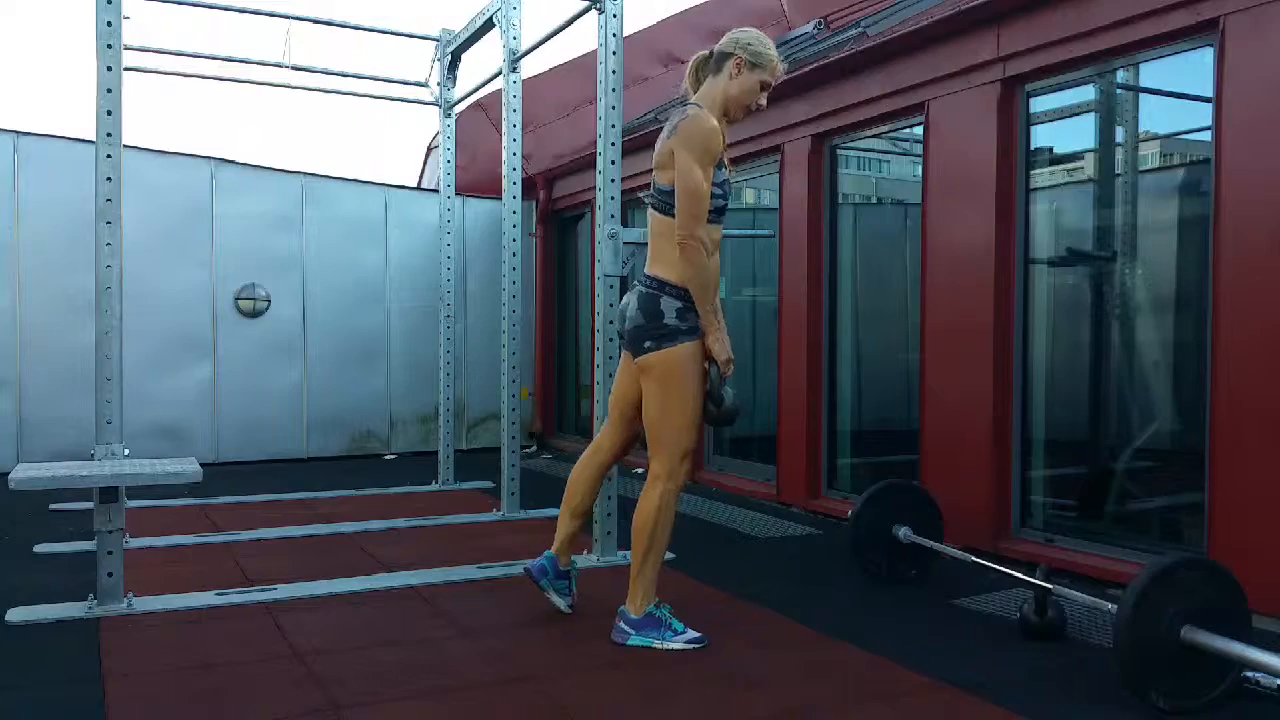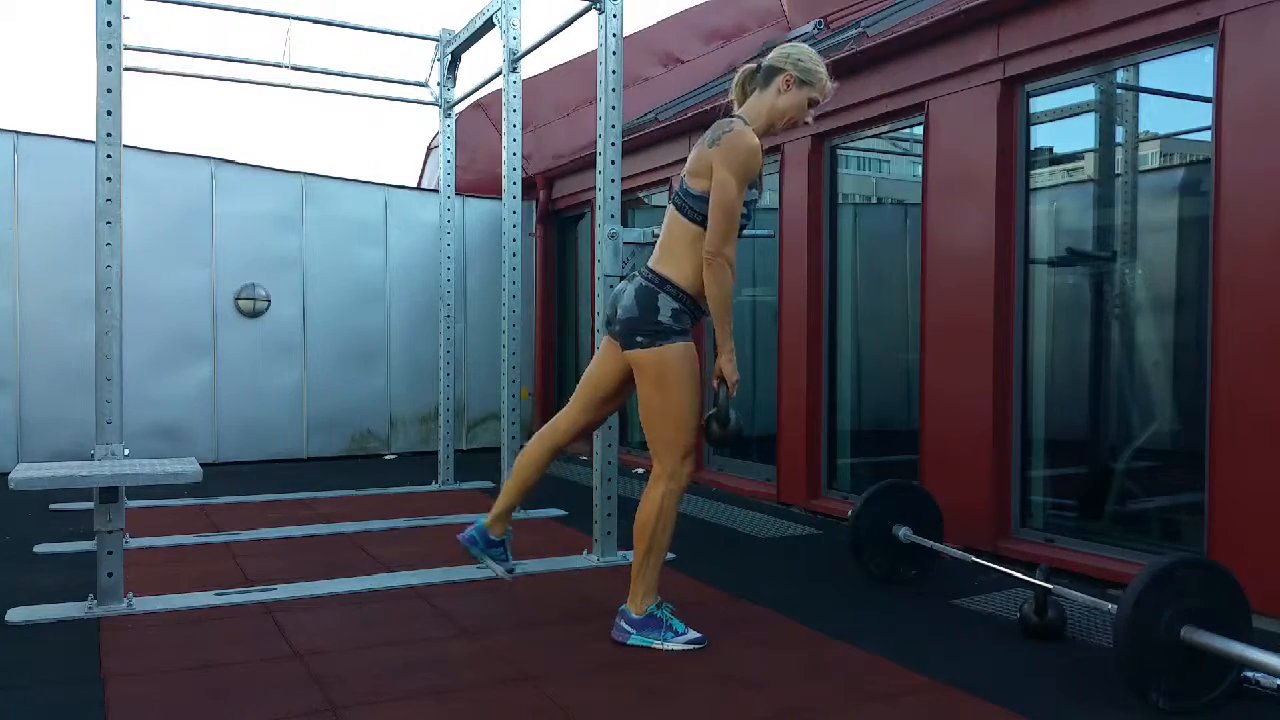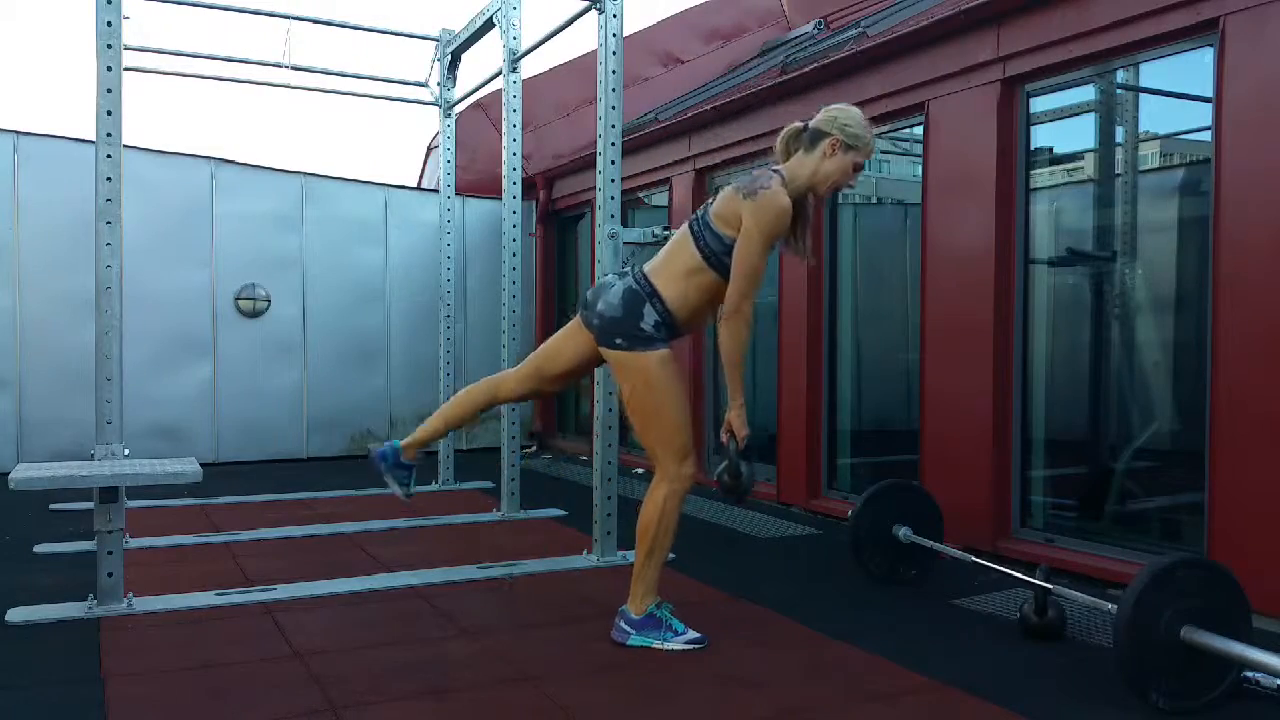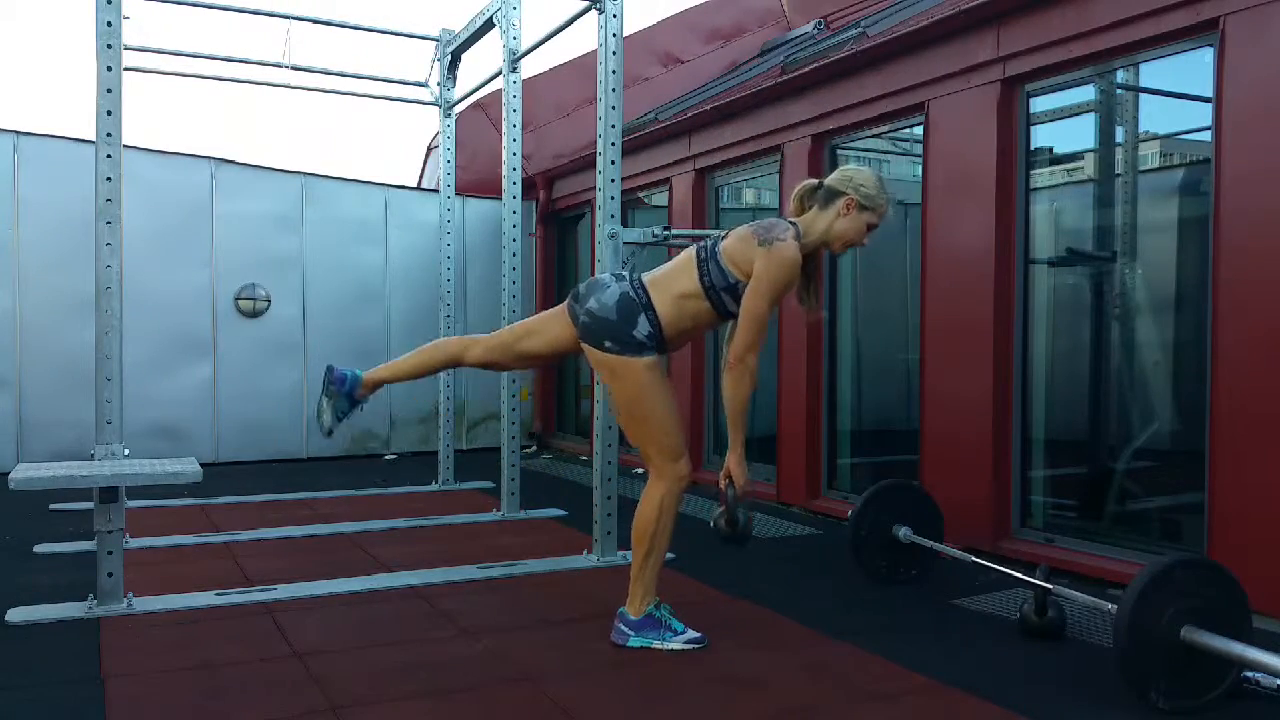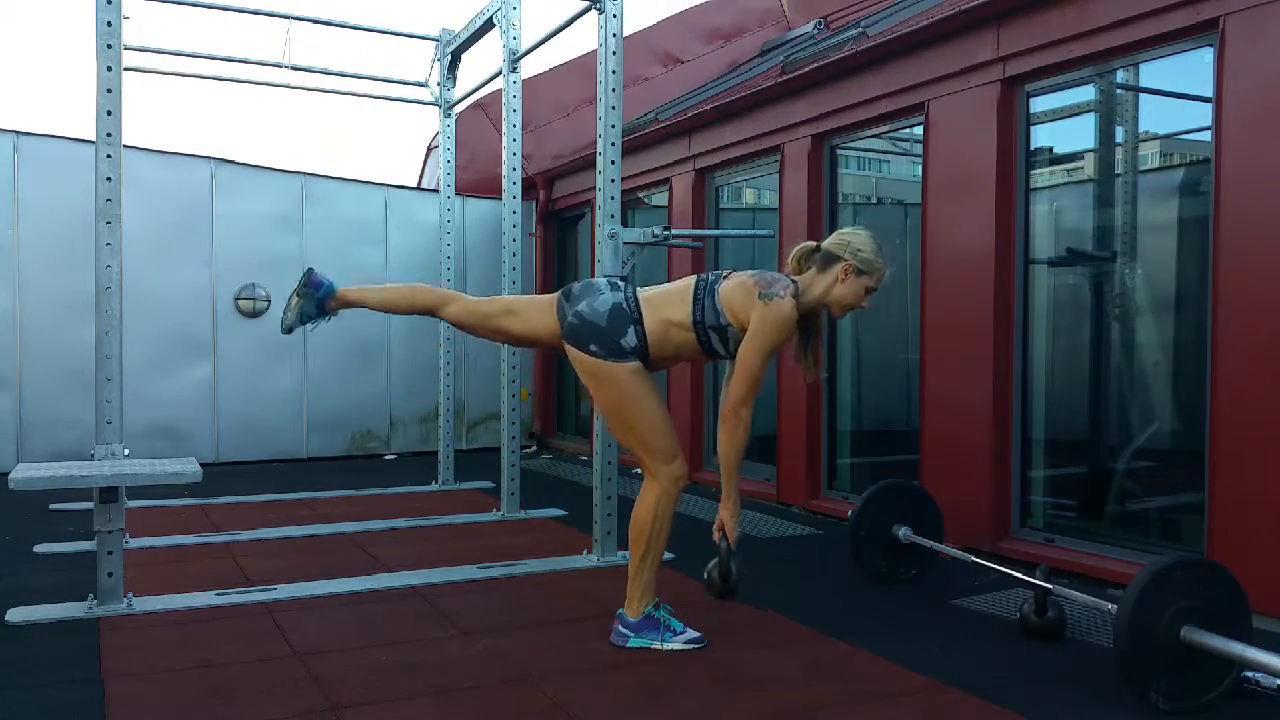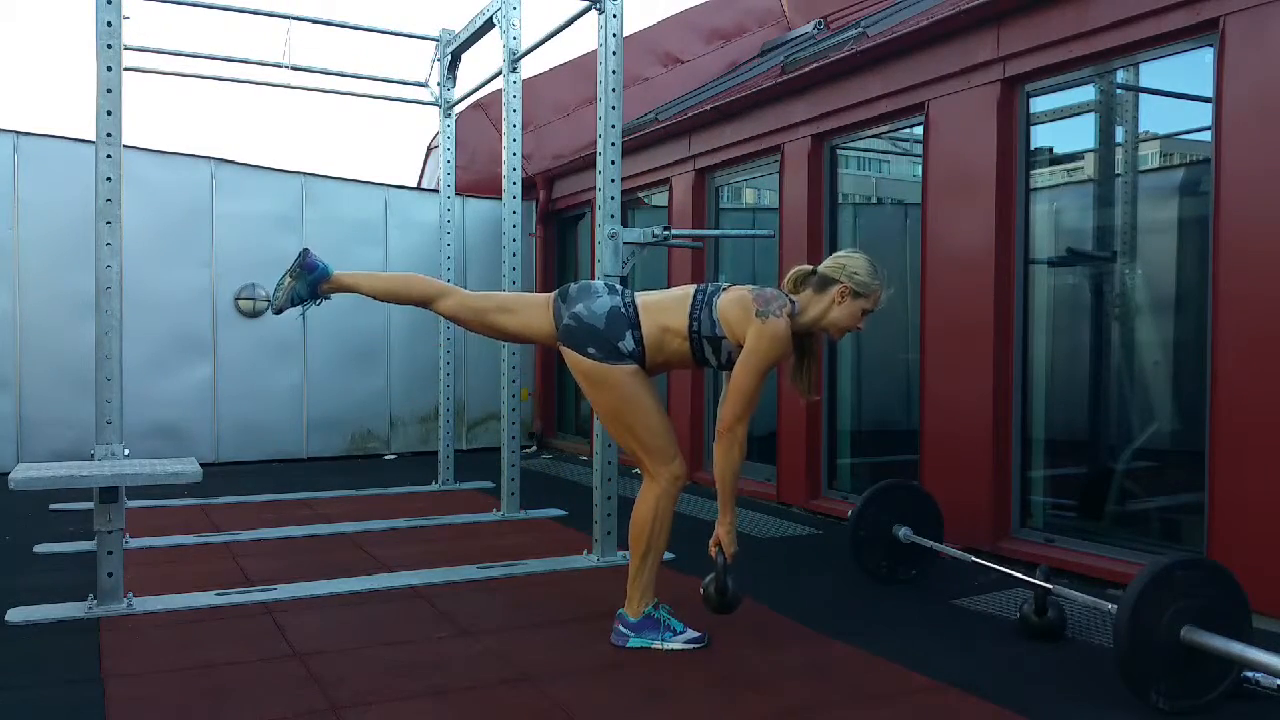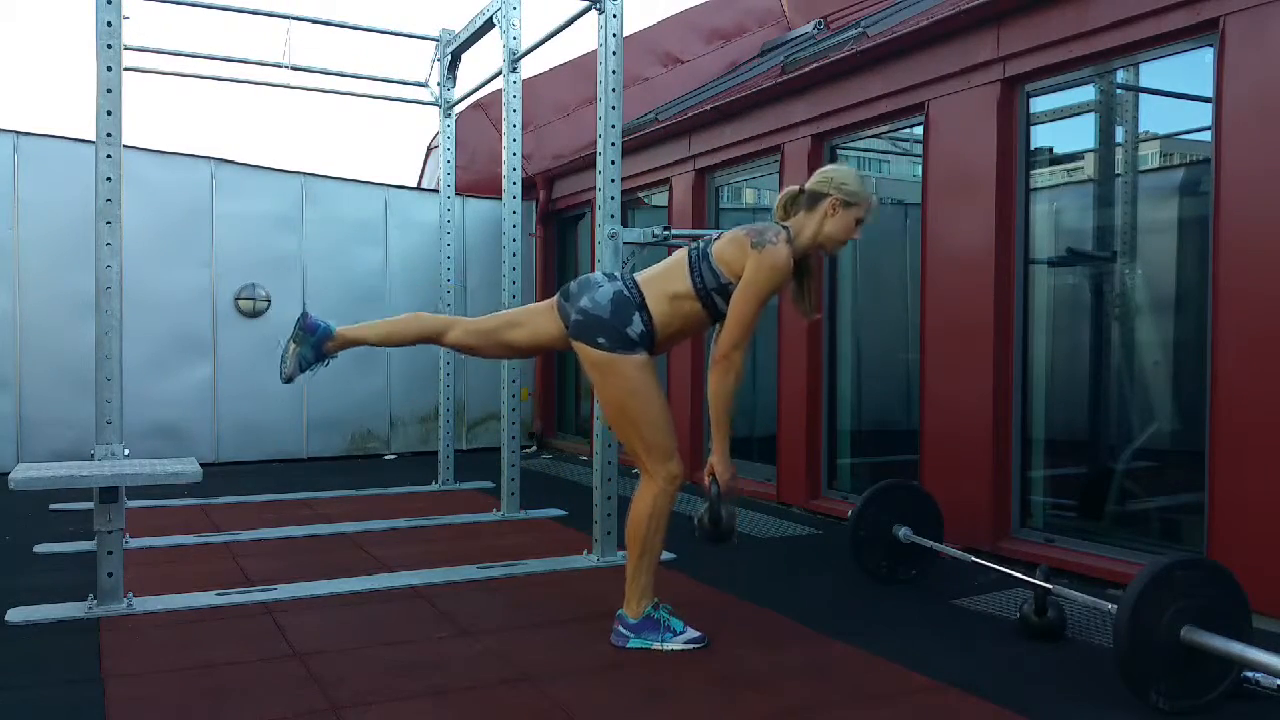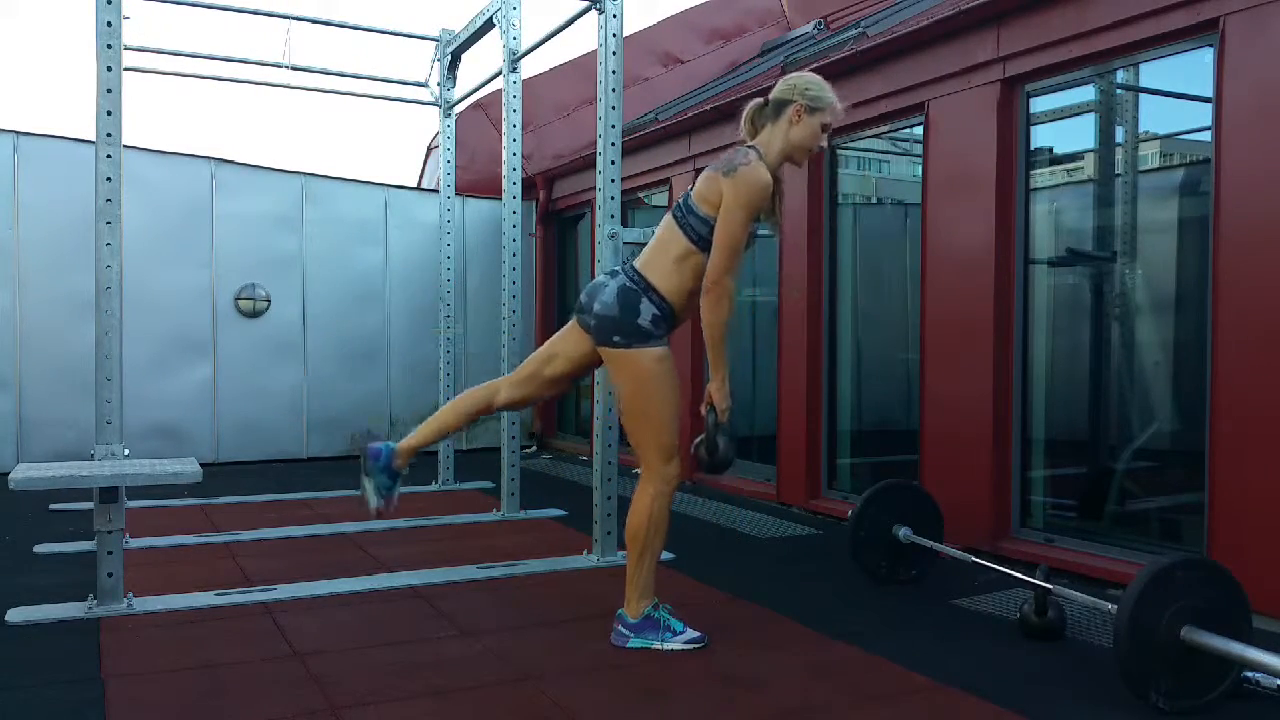
dt=0.4s
person 1, frame 1
left shoulder: (690, 125)
right shoulder: (699, 125)
right elbow: (691, 241)
left wrist: (707, 324)
right wrist: (715, 330)
left hip: (651, 306)
right hip: (668, 312)
left knee: (611, 443)
right knee: (670, 469)
left ankle: (555, 561)
right ankle: (638, 615)
person 1, frame 2
left shoulder: (732, 137)
right shoulder: (741, 141)
right elbow: (716, 257)
left wrist: (718, 346)
right wrist: (726, 351)
left hip: (640, 300)
right hip: (660, 311)
left knee: (570, 423)
right knee: (674, 468)
left ankle: (493, 528)
right ankle: (640, 614)
person 1, frame 3
left shoulder: (771, 191)
right shoulder: (773, 199)
left elbow: (730, 305)
right elbow: (736, 311)
left wrist: (734, 398)
right wrist: (737, 404)
left hip: (620, 300)
right hip: (637, 320)
left knee: (514, 385)
right knee: (676, 470)
left ankle: (404, 451)
right ankle: (638, 615)
person 1, frame 4
left shoulder: (780, 241)
right shoulder: (785, 251)
left elbow: (735, 354)
right elbow: (740, 361)
left wrist: (733, 442)
right wrist: (736, 451)
left hip: (606, 301)
right hip: (623, 324)
left knee: (476, 350)
right knee: (671, 470)
left ankle: (356, 382)
right ankle: (637, 616)
person 1, frame 5
left shoulder: (778, 296)
right shoulder: (780, 309)
left elbow: (734, 405)
right elbow: (735, 412)
left wrist: (729, 493)
right wrist: (730, 500)
left hip: (594, 305)
right hip: (606, 330)
left knee: (454, 306)
right knee: (667, 472)
left ankle: (328, 295)
right ankle: (636, 617)
person 1, frame 6
left shoulder: (773, 309)
right shoulder: (776, 324)
left elbow: (731, 419)
right elbow: (730, 428)
right wrist: (727, 518)
left hip: (591, 307)
right hip: (601, 332)
left knee: (450, 298)
right knee: (666, 473)
left ankle: (321, 279)
right ankle: (637, 618)
person 1, frame 7
left shoulder: (770, 241)
right shoulder: (776, 251)
left elbow: (722, 348)
right elbow: (727, 356)
right wrist: (720, 450)
left hip: (598, 303)
right hip: (614, 324)
left knee: (458, 330)
right knee: (663, 473)
left ankle: (325, 338)
right ankle: (636, 618)
person 1, frame 8
left shoulder: (738, 164)
right shoulder: (755, 175)
right elbow: (715, 286)
right wrist: (719, 379)
left hip: (616, 298)
right hip: (636, 315)
left knee: (512, 388)
right knee: (662, 471)
left ankle: (393, 459)
right ankle: (636, 617)
